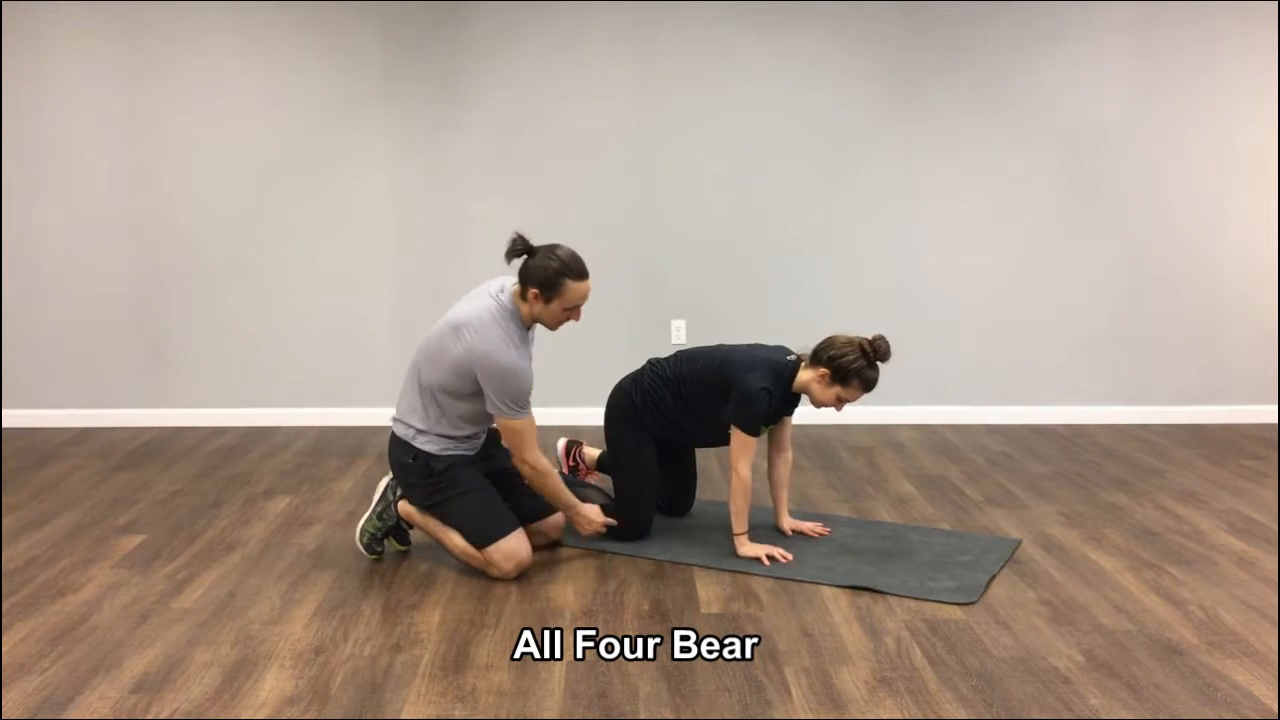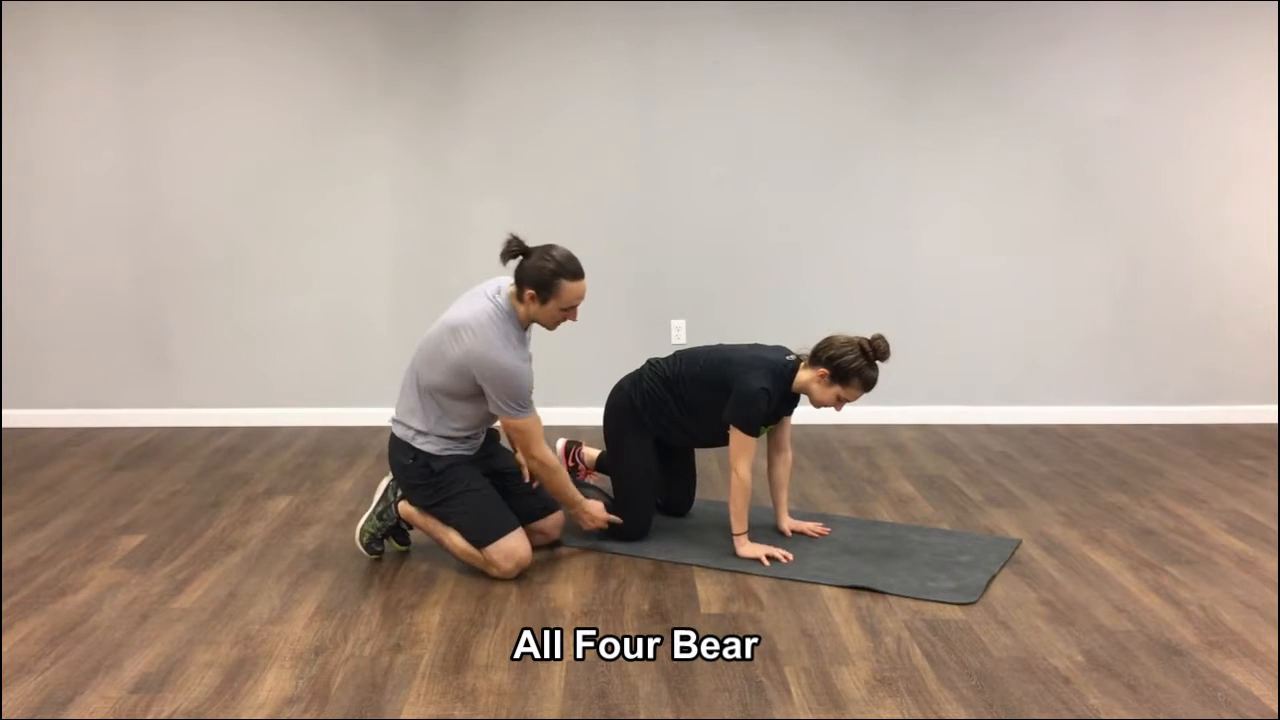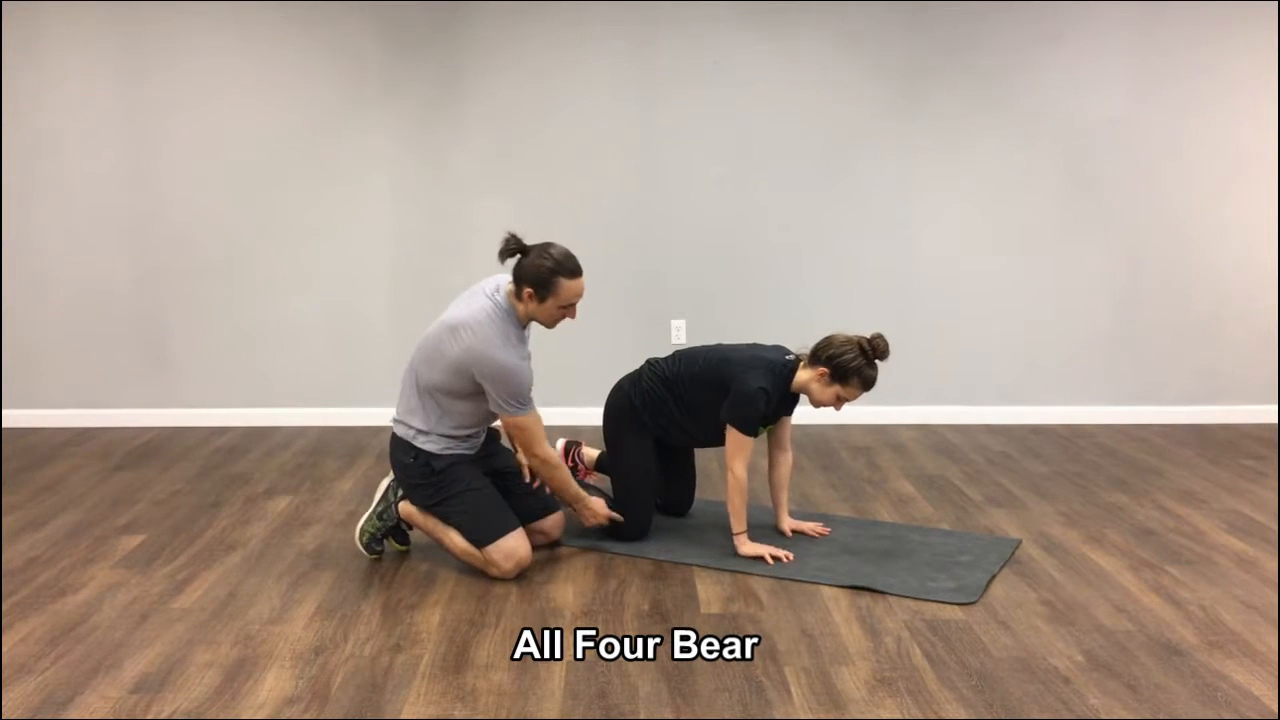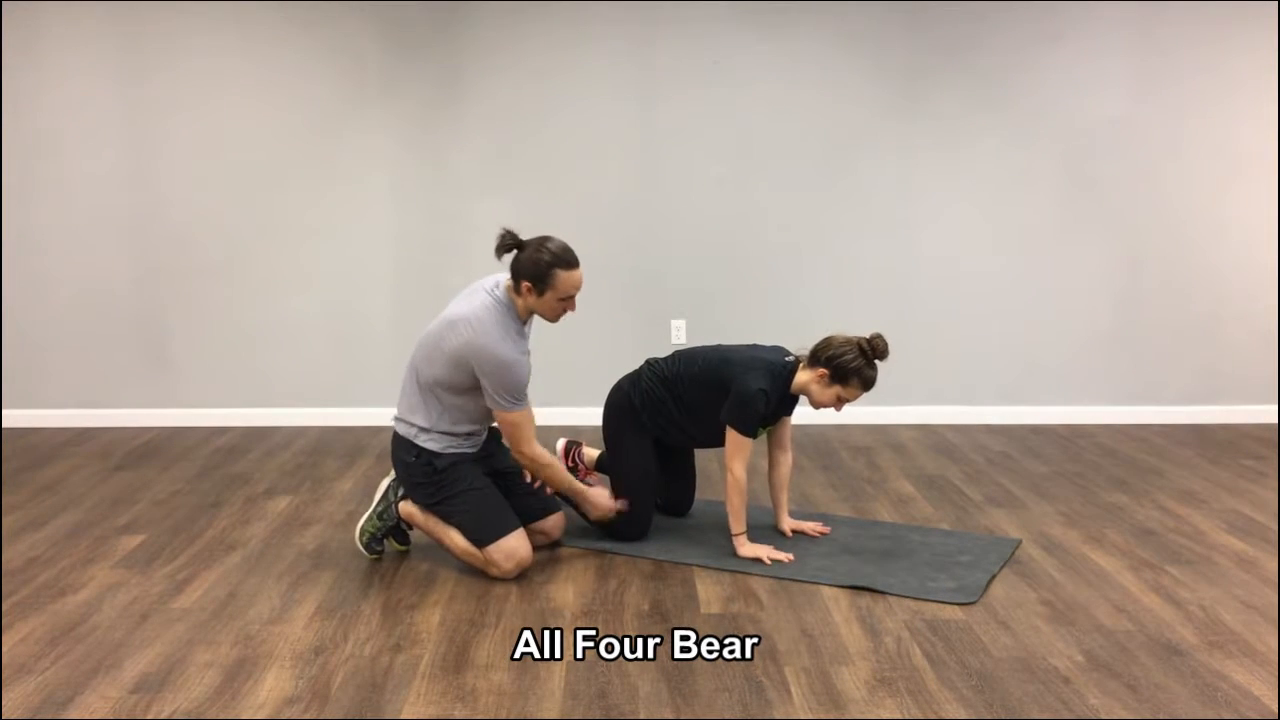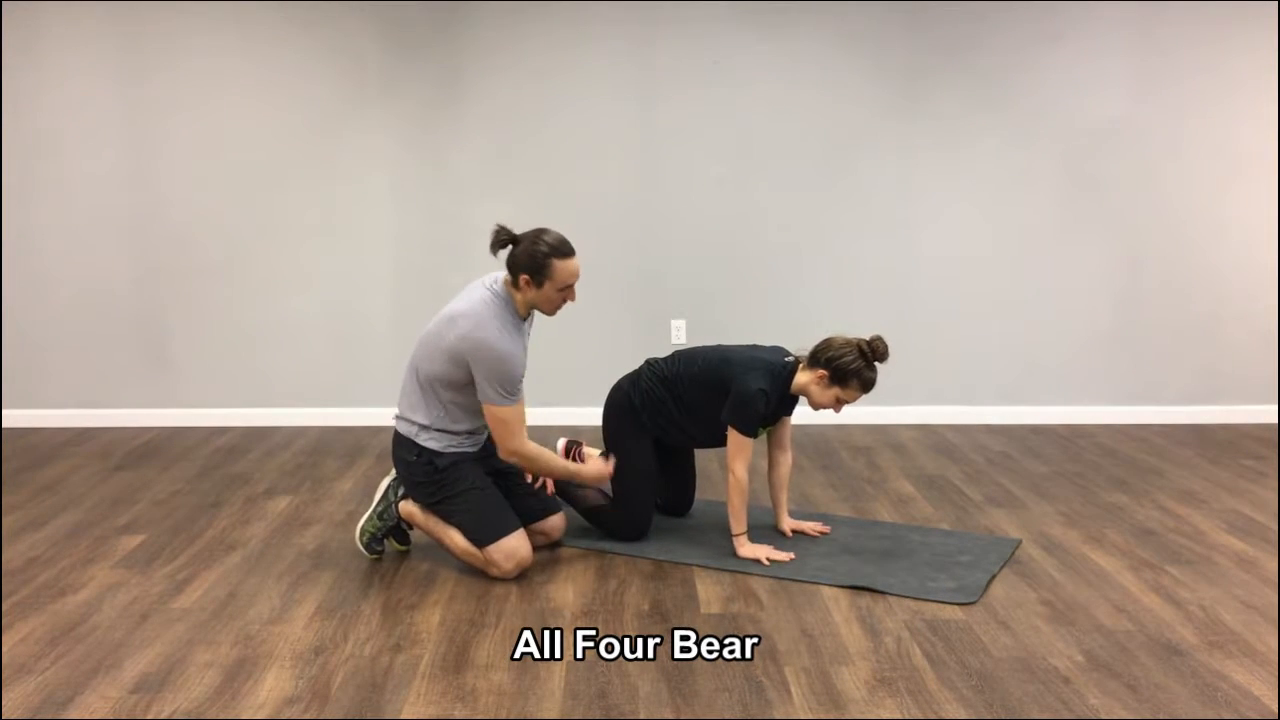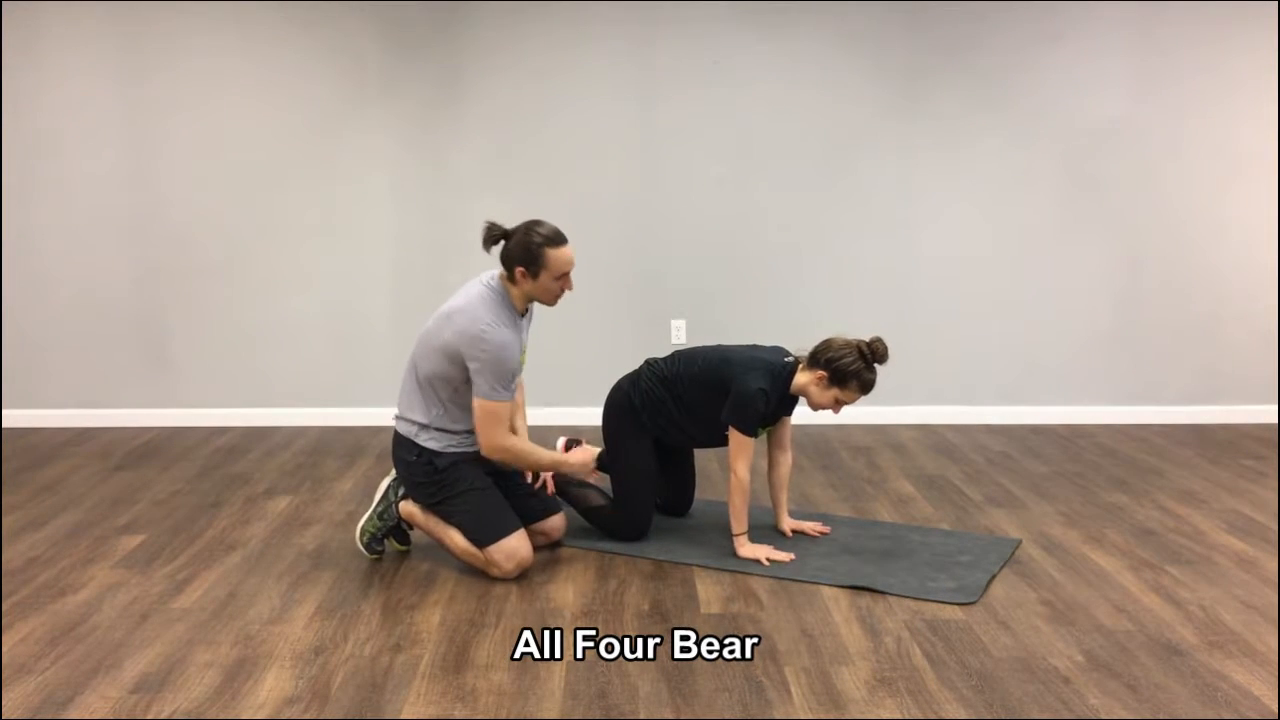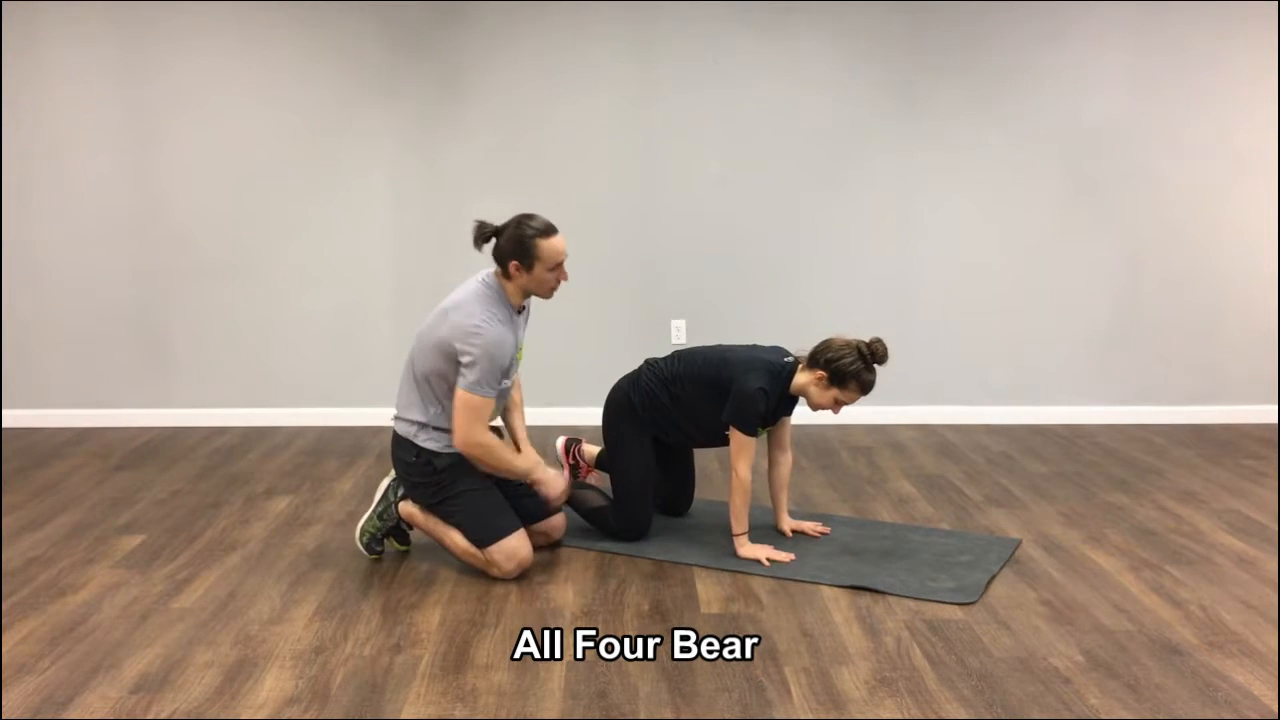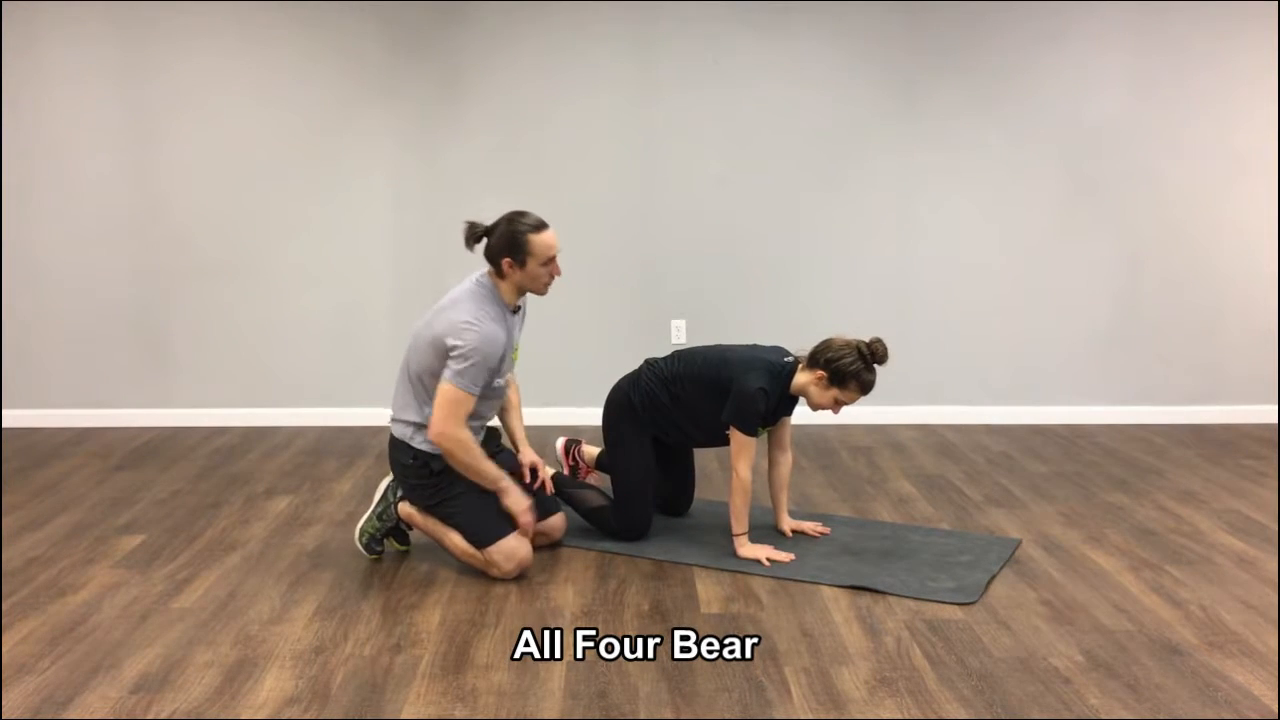
dt=0.1s
person 1, frame 1
left shoulder: (506, 292)
right shoulder: (501, 352)
right elbow: (528, 460)
left wrist: (525, 447)
right wrist: (577, 511)
left hip: (473, 440)
right hip: (429, 453)
left knee: (550, 526)
right knee: (512, 559)
left ankle: (429, 500)
right ankle: (405, 507)
person 1, frame 2
left shoulder: (504, 291)
right shoulder: (501, 354)
right elbow: (537, 454)
left wrist: (519, 447)
right wrist: (581, 507)
left hip: (471, 439)
right hip: (428, 455)
left knee: (548, 527)
right knee: (511, 559)
left ankle: (436, 503)
right ankle: (403, 508)
person 1, frame 3
left shoulder: (502, 290)
right shoulder: (499, 353)
right elbow: (538, 452)
left wrist: (519, 447)
right wrist: (583, 504)
left hip: (472, 439)
right hip: (430, 454)
left knee: (548, 527)
right knee: (511, 558)
left ankle: (429, 502)
right ankle: (404, 507)
person 1, frame 4
left shoulder: (500, 289)
right shoulder: (498, 346)
right elbow: (526, 452)
left wrist: (533, 455)
right wrist: (585, 496)
left hip: (473, 438)
right hip: (431, 452)
left knee: (549, 528)
right knee: (512, 559)
left ankle: (444, 503)
right ankle: (404, 507)
person 1, frame 5
left shoulder: (501, 288)
right shoulder: (495, 339)
right elbow: (513, 449)
left wrist: (529, 456)
right wrist: (581, 473)
left hip: (475, 438)
right hip: (433, 451)
left knee: (550, 528)
right knee: (512, 559)
left ankle: (436, 502)
right ankle: (405, 507)
person 1, frame 6
left shoulder: (508, 295)
right shoulder: (492, 335)
right elbow: (495, 444)
left wrist: (526, 445)
right wrist: (566, 462)
left hip: (471, 438)
right hip: (432, 451)
left knee: (551, 527)
right knee: (513, 558)
left ankle: (433, 499)
right ankle: (404, 507)
person 1, frame 7
left shoulder: (510, 295)
right shoulder: (486, 330)
right elbow: (470, 439)
left wrist: (524, 448)
right wrist: (537, 474)
left hip: (465, 437)
right hip: (432, 451)
left knee: (551, 528)
right knee: (512, 559)
left ankle: (431, 502)
right ankle: (404, 508)
person 1, frame 8
left shoulder: (511, 299)
right shoulder: (480, 328)
right elbow: (444, 432)
left wrist: (522, 446)
right wrist: (505, 488)
left hip: (475, 439)
right hip: (428, 453)
left knee: (551, 527)
right knee: (512, 558)
left ankle: (441, 508)
right ankle: (404, 508)
person 2, frame 1
left shoulder: (790, 374)
right shoulder: (758, 385)
left elbow: (780, 452)
right elbow: (740, 469)
left wrist: (783, 516)
right wrist: (742, 541)
left hip: (667, 417)
right hip: (635, 410)
left knee: (677, 505)
right knee: (633, 526)
left ankle: (583, 457)
person 2, frame 2
left shoulder: (790, 375)
right shoulder: (757, 385)
left elbow: (780, 453)
right elbow: (739, 469)
left wrist: (783, 517)
right wrist: (742, 542)
left hip: (667, 416)
right hip: (633, 410)
left knee: (677, 505)
right knee: (632, 526)
left ankle: (583, 456)
person 2, frame 3
left shoulder: (789, 374)
right shoulder: (756, 385)
left elbow: (781, 452)
right elbow: (735, 468)
left wrist: (783, 517)
right wrist: (742, 540)
left hip: (666, 416)
right hip: (633, 410)
left knee: (677, 505)
right knee: (632, 526)
left ankle: (583, 457)
person 2, frame 4
left shoulder: (789, 377)
right shoulder: (756, 386)
left elbow: (781, 453)
right elbow: (735, 469)
left wrist: (783, 517)
right wrist: (742, 542)
left hip: (665, 417)
right hip: (633, 410)
left knee: (678, 505)
right knee: (631, 526)
left ankle: (584, 456)
person 2, frame 5
left shoulder: (789, 376)
right shoulder: (756, 386)
left elbow: (781, 453)
right elbow: (737, 469)
left wrist: (783, 517)
right wrist: (742, 542)
left hip: (665, 416)
right hip: (633, 410)
left knee: (678, 505)
right knee: (631, 526)
left ankle: (584, 455)
person 2, frame 6
left shoulder: (789, 376)
right shoulder: (756, 386)
left elbow: (781, 453)
right elbow: (739, 470)
left wrist: (783, 517)
right wrist: (742, 543)
left hip: (665, 416)
right hip: (632, 409)
left knee: (677, 506)
right knee: (631, 526)
right ankle: (552, 479)
person 2, frame 7
left shoulder: (788, 375)
right shoulder: (756, 386)
left elbow: (780, 453)
right elbow: (741, 469)
left wrist: (783, 517)
right wrist: (742, 542)
left hip: (665, 416)
right hip: (632, 409)
left knee: (676, 505)
right knee: (631, 526)
left ankle: (581, 455)
person 2, frame 8
left shoulder: (788, 376)
right shoulder: (756, 386)
left elbow: (780, 453)
right elbow: (741, 470)
left wrist: (783, 517)
right wrist: (742, 542)
left hip: (665, 415)
right hip: (632, 408)
left knee: (676, 504)
right knee: (631, 526)
left ankle: (582, 454)
right ankle: (548, 479)
